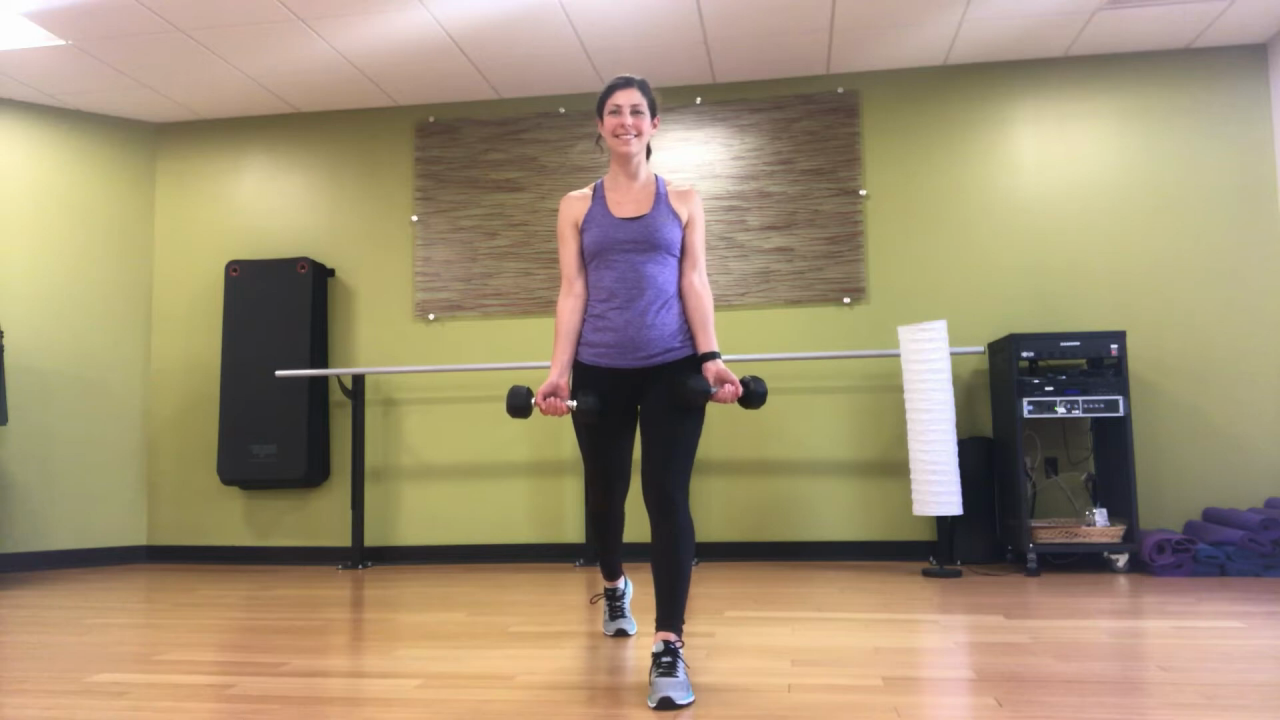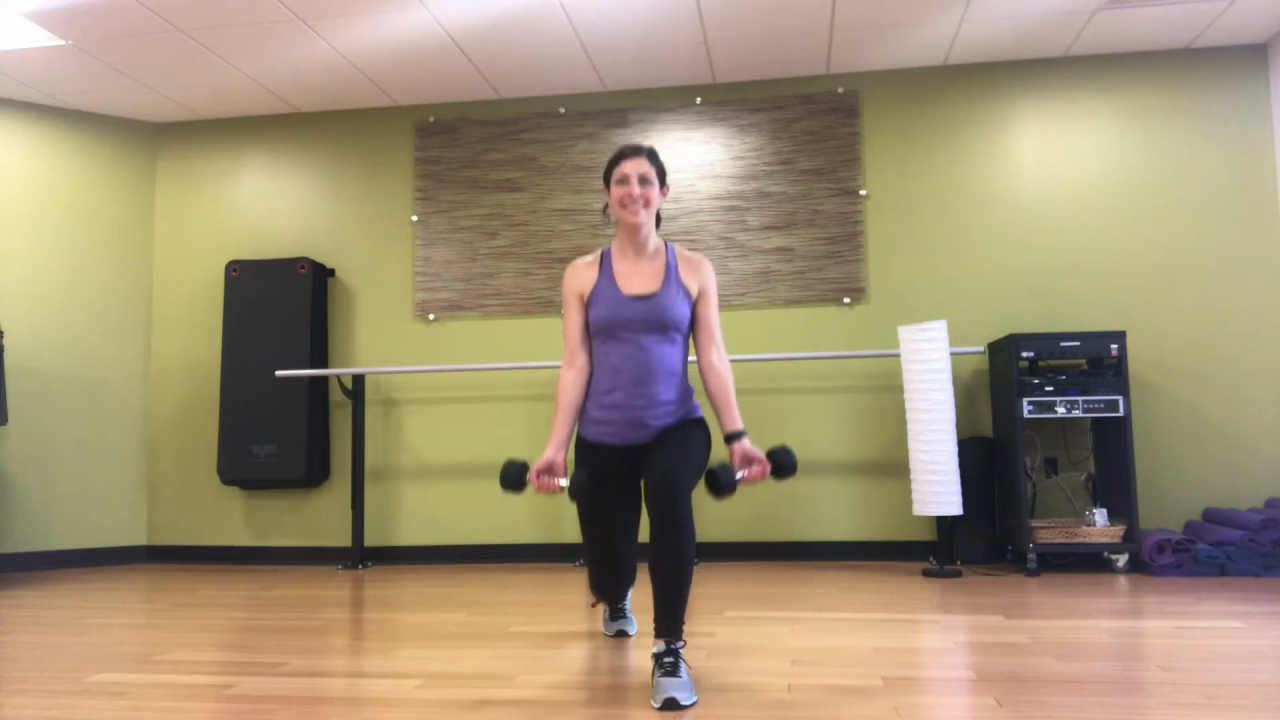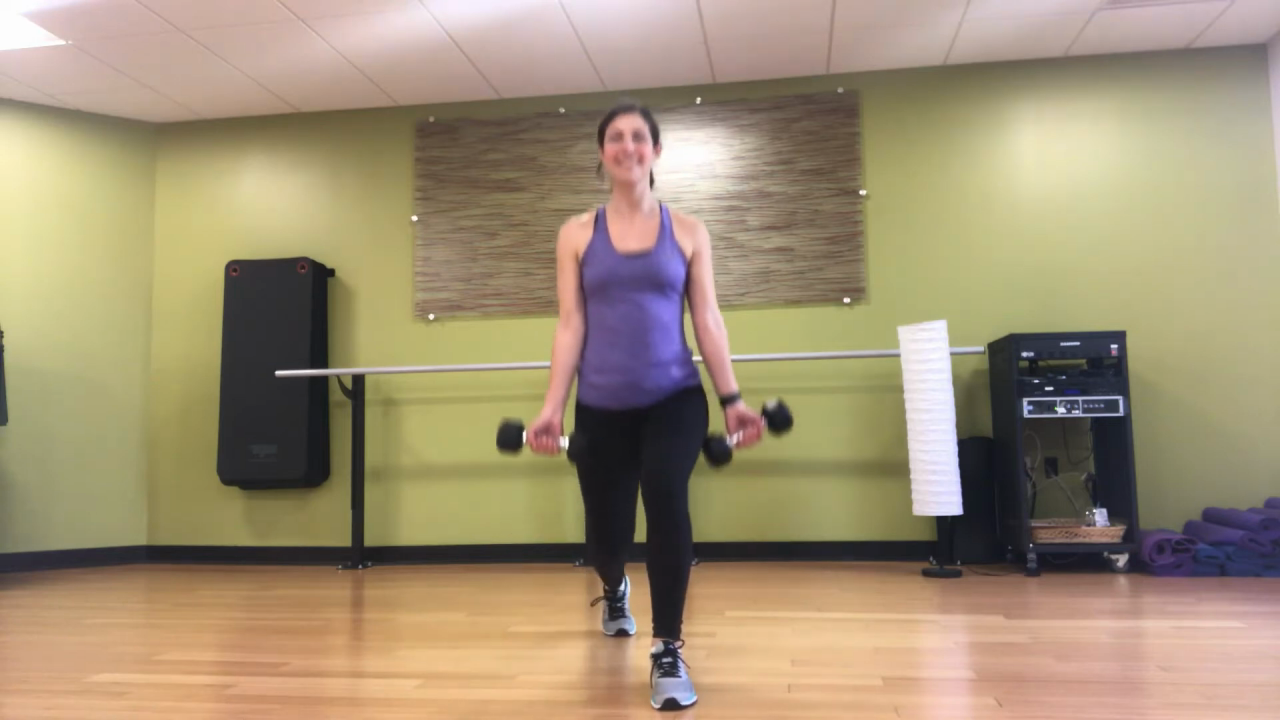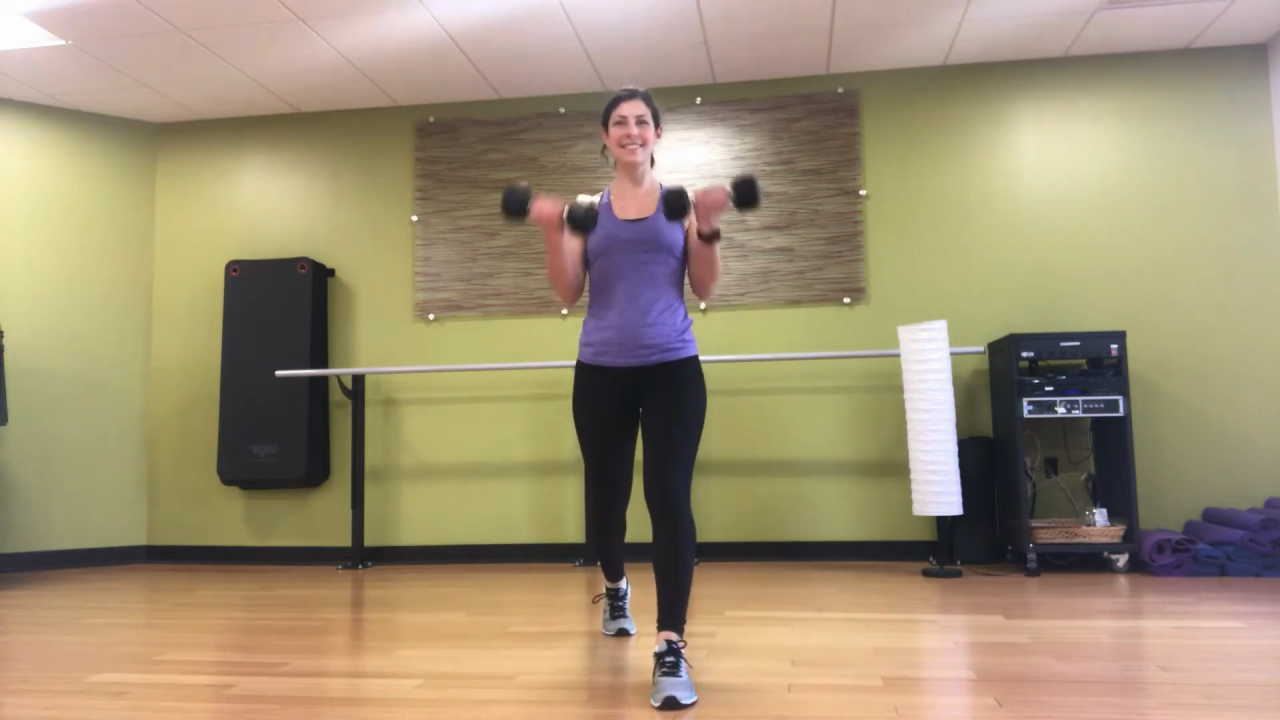
dt=0.7s
person 1, frame 1
left shoulder: (683, 199)
right shoulder: (577, 205)
left elbow: (694, 282)
right elbow: (572, 292)
left wrist: (710, 357)
right wrist: (559, 371)
left hip: (670, 366)
right hip: (601, 370)
left knee: (667, 496)
right knee: (605, 492)
left ankle: (668, 648)
right ankle: (613, 586)
person 1, frame 2
left shoulder: (694, 269)
right shoulder: (582, 274)
left elbow: (712, 357)
right elbow: (574, 365)
left wrist: (736, 436)
right wrist: (556, 445)
left hip: (675, 426)
right hip: (604, 437)
left knee: (669, 495)
right knee: (608, 579)
left ankle: (669, 651)
right ankle: (620, 600)
person 1, frame 3
left shoulder: (688, 230)
right shoulder: (577, 233)
left elbow: (707, 319)
right elbow: (570, 327)
left wrist: (731, 398)
right wrist: (552, 407)
left hip: (673, 397)
right hip: (602, 405)
left knee: (665, 493)
right knee: (607, 533)
left ankle: (667, 650)
right ankle: (615, 590)
person 1, frame 4
left shoulder: (684, 203)
right shoulder: (585, 208)
left elbow: (704, 288)
right elbow: (569, 292)
left wrist: (707, 230)
right wrist: (554, 236)
left hip: (672, 368)
right hip: (601, 371)
left knee: (669, 497)
right knee: (606, 494)
left ankle: (670, 648)
right ankle: (615, 588)
